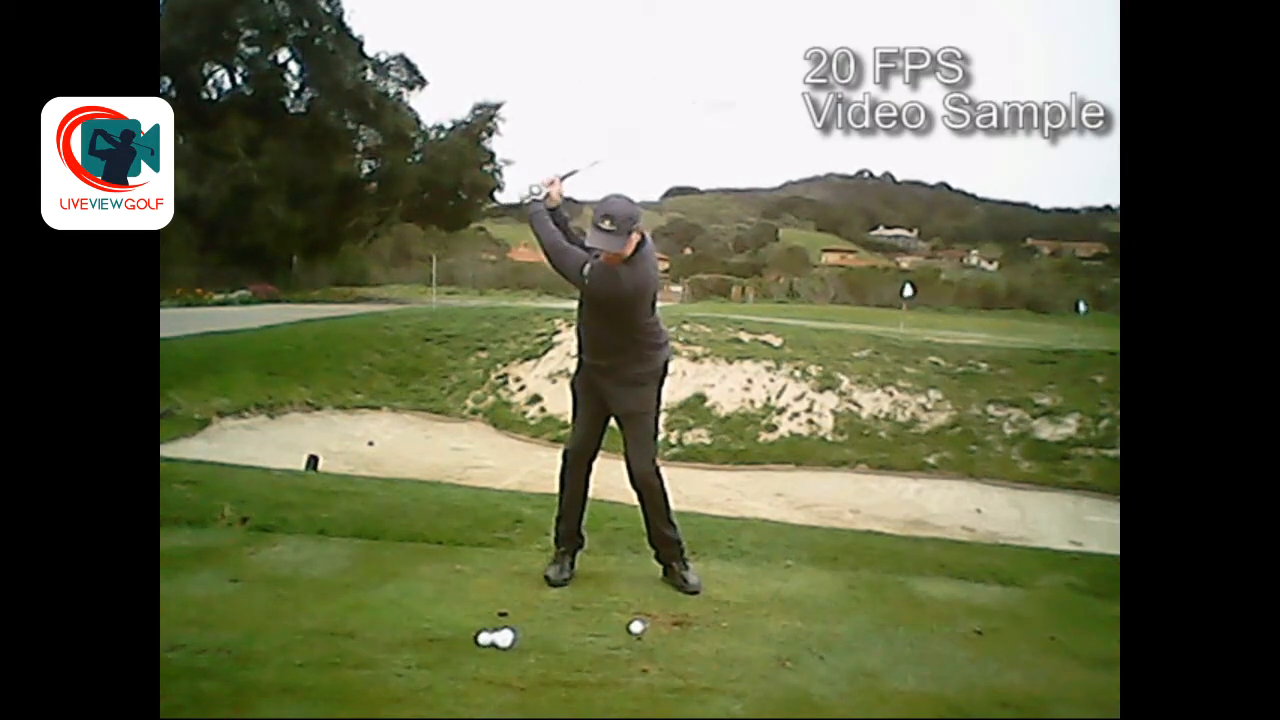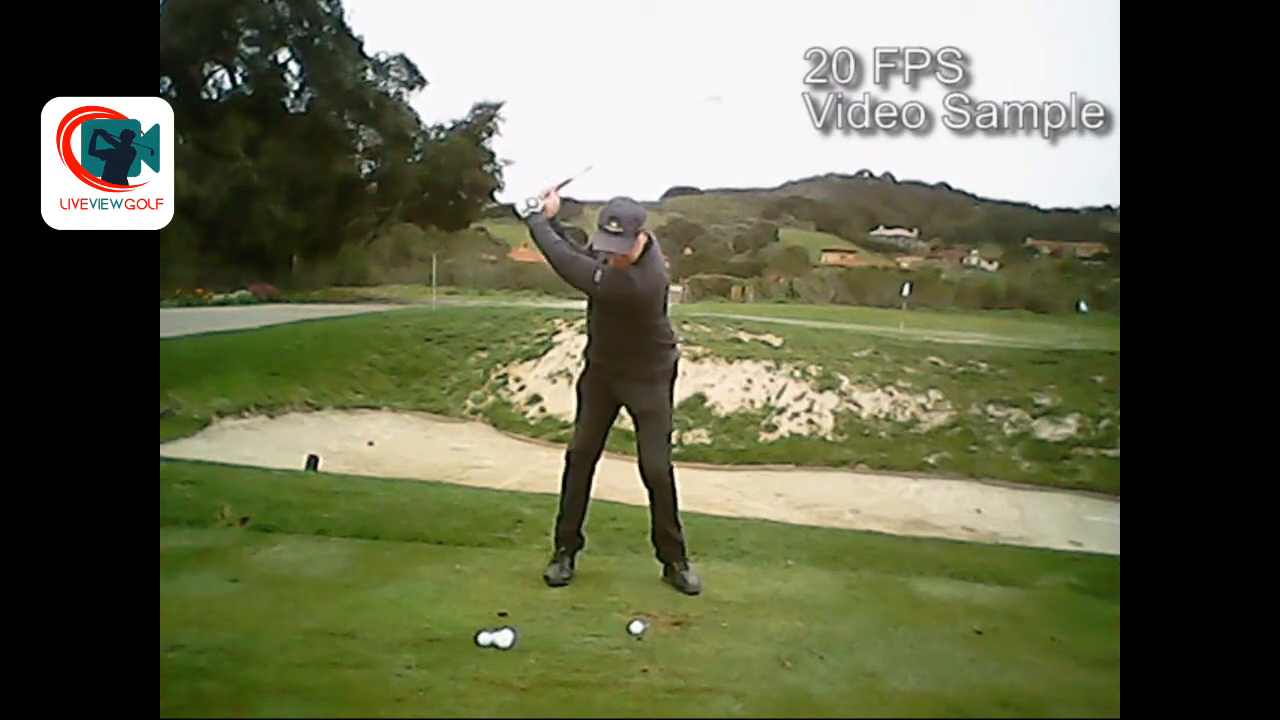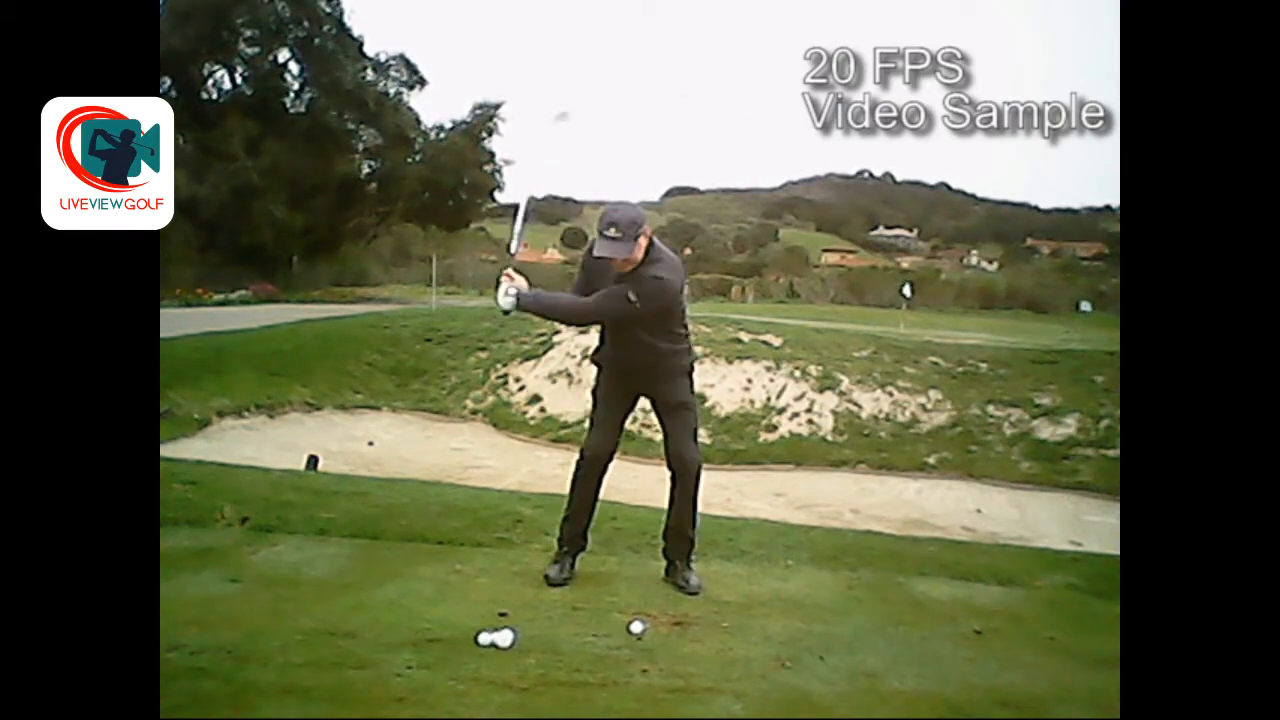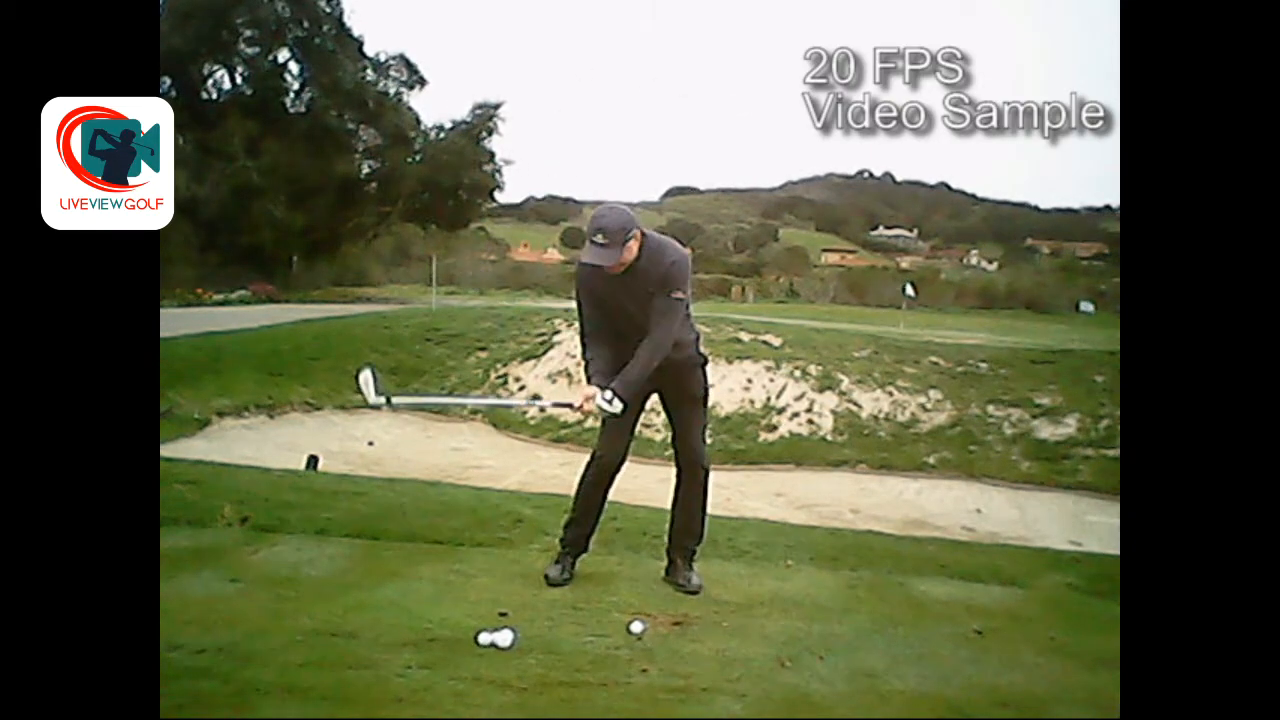
dt=0.3s
person 1, frame 1
left shoulder: (623, 280)
right shoulder: (616, 239)
left elbow: (562, 256)
right elbow: (578, 252)
left wrist: (536, 209)
right wrist: (553, 208)
left hip: (636, 376)
right hip: (594, 367)
left knee: (642, 468)
right knee: (577, 455)
left ankle: (673, 559)
right ankle: (566, 549)
person 1, frame 2
left shoulder: (641, 281)
right shoulder: (613, 243)
left elbow: (574, 272)
right elbow: (578, 260)
left wrist: (536, 221)
right wrist: (550, 220)
left hip: (649, 375)
right hip: (602, 367)
left knee: (655, 467)
right knee: (580, 454)
left ankle: (674, 559)
right ankle: (566, 549)
person 1, frame 3
left shoulder: (662, 277)
right shoulder: (599, 252)
left elbow: (590, 311)
right elbow: (580, 303)
left wrist: (525, 299)
right wrist: (530, 292)
left hip: (668, 370)
right hip: (617, 367)
left knee: (686, 463)
right knee: (594, 455)
left ankle: (679, 559)
right ankle: (568, 549)
person 1, frame 4
left shoulder: (672, 261)
right shoulder: (591, 268)
left elbow: (660, 337)
right elbow: (596, 333)
left wrist: (619, 390)
right wrist: (596, 381)
left hip: (680, 364)
right hip: (624, 366)
left knee: (693, 461)
right knee: (607, 457)
left ankle: (681, 559)
right ankle: (570, 550)
